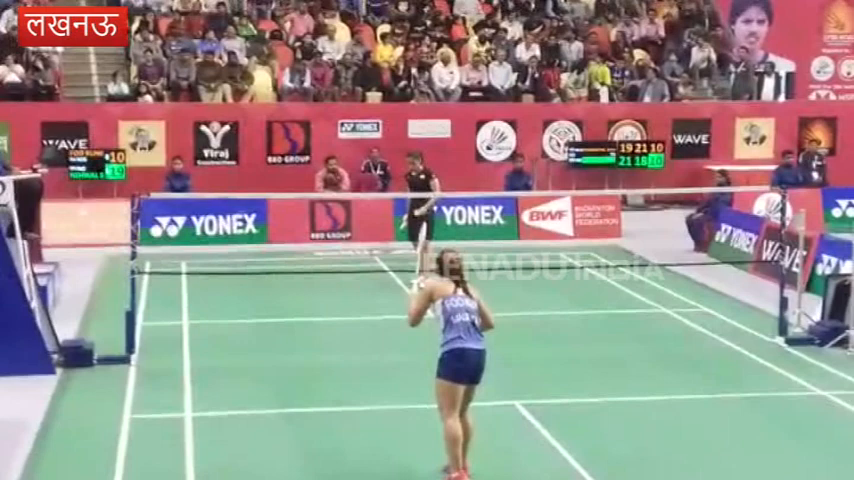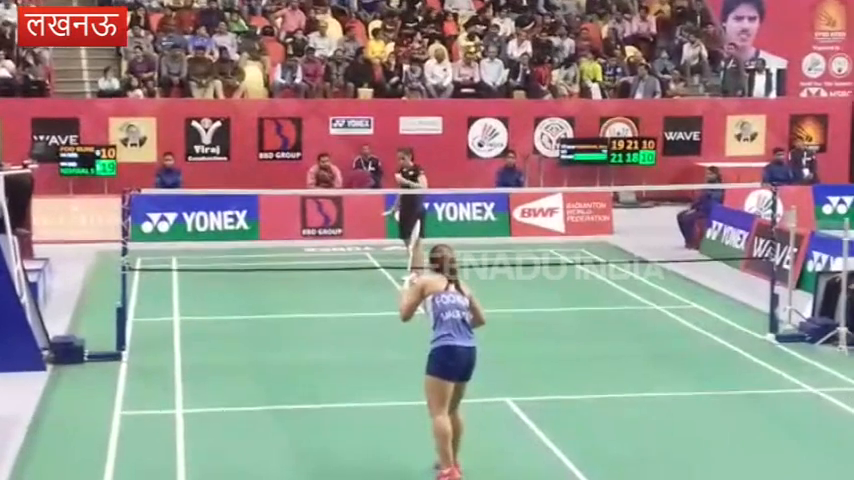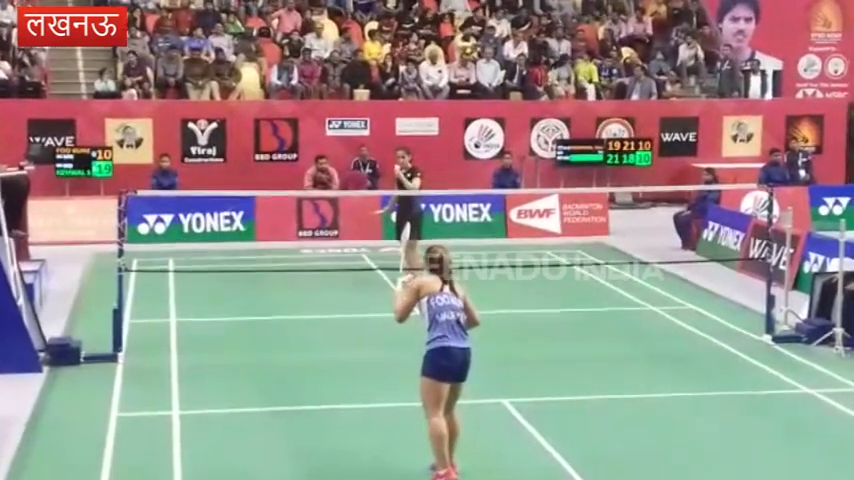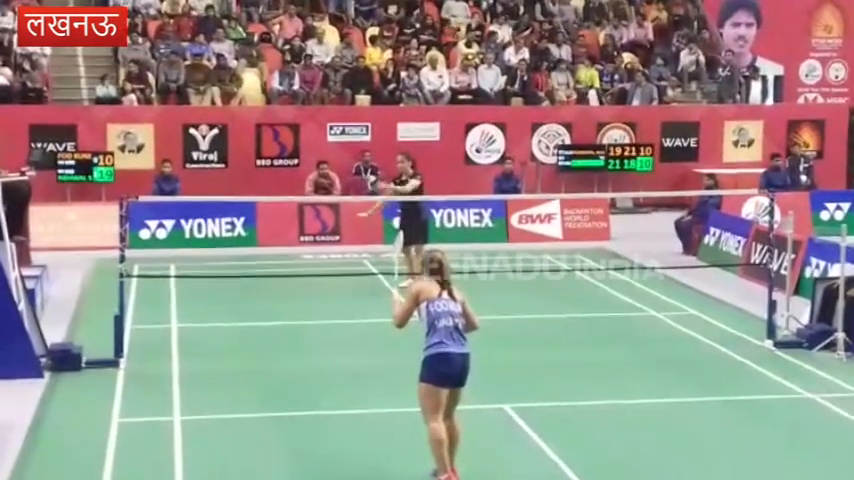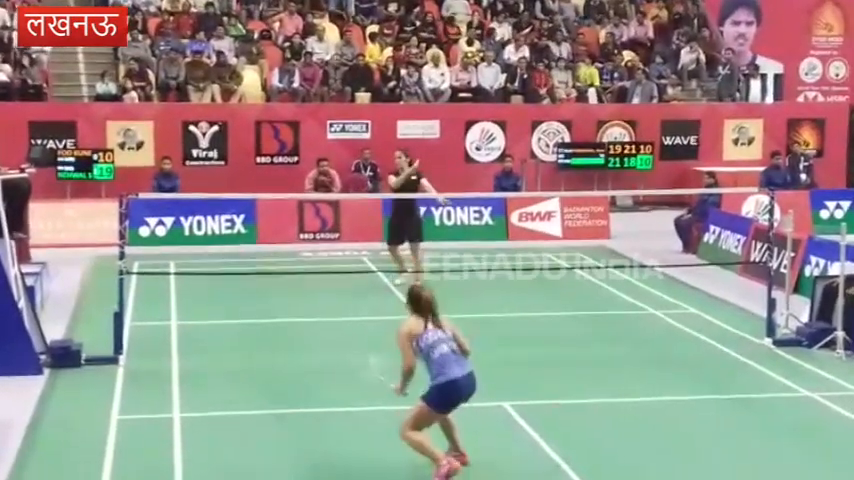
dt=0.4s
person 1, frame 1
left shoulder: (433, 285)
right shoulder: (469, 290)
left elbow: (413, 320)
right elbow: (489, 323)
left wrist: (414, 296)
left hip: (456, 354)
right hip: (478, 354)
left knee: (449, 416)
right knee: (461, 413)
person 1, frame 2
left shoulder: (425, 281)
right shoulder: (461, 286)
left elbow: (405, 314)
right elbow: (480, 319)
left wrist: (405, 290)
left hip: (445, 351)
right hip: (469, 351)
left knee: (438, 412)
right knee: (452, 410)
person 1, frame 3
left shoulder: (420, 282)
right shoulder: (456, 287)
left elbow: (400, 316)
right elbow: (474, 320)
left wrist: (399, 293)
left hip: (440, 353)
right hip: (464, 352)
left knee: (434, 414)
right knee: (448, 411)
person 1, frame 4
left shoulder: (420, 286)
right shoulder: (455, 292)
left elbow: (399, 322)
right elbow: (474, 324)
left wrist: (396, 301)
left hip: (439, 358)
right hip: (462, 358)
left knee: (433, 420)
right knee: (448, 416)
person 1, frame 5
left shoulder: (407, 327)
right shoulder: (440, 322)
left elbow: (409, 366)
right elbow: (466, 350)
left wrist: (402, 386)
left hip: (448, 387)
right hip: (468, 381)
left knee: (408, 430)
right knee: (438, 411)
left ankle: (445, 463)
right ankle: (457, 452)
person 2, frame 1
left shoulder: (428, 174)
right shoulder: (408, 175)
left elbow: (437, 194)
left wrist: (425, 207)
right wrist: (407, 213)
left hip: (426, 213)
right hip: (413, 213)
left knee: (424, 245)
right knee: (416, 245)
right ankle: (421, 274)
person 2, frame 2
left shoulder: (418, 170)
right shoulder: (401, 171)
left elbow: (424, 188)
left wrist: (405, 181)
right wrist: (394, 207)
left hip: (416, 209)
right hip: (404, 209)
left knee: (416, 242)
right knee: (408, 242)
left ankle: (420, 272)
right ankle: (413, 271)
person 2, frame 3
left shoulder: (415, 172)
right shoulder: (397, 172)
left elbow: (413, 189)
left wrist: (401, 175)
right wrist: (388, 207)
left hip: (413, 211)
right hip: (401, 210)
left knee: (412, 244)
right knee: (404, 244)
right ankle: (410, 272)
person 2, frame 4
left shoulder: (417, 176)
right shoulder: (397, 179)
left elbow: (406, 189)
right elbow: (386, 196)
left wrist: (386, 187)
right wrist: (371, 210)
left hip: (419, 217)
right hip: (405, 217)
left knee: (418, 250)
right knee: (405, 248)
right ankle: (411, 277)
person 2, frame 5
left shoulder: (417, 175)
right shoulder: (393, 175)
left elbow: (428, 187)
right elbow: (394, 184)
left wrist: (439, 198)
right wrist: (408, 172)
left hip: (412, 216)
right hip: (397, 216)
left knee: (415, 249)
right knee: (392, 248)
left ankle: (418, 279)
right ankle: (403, 272)
